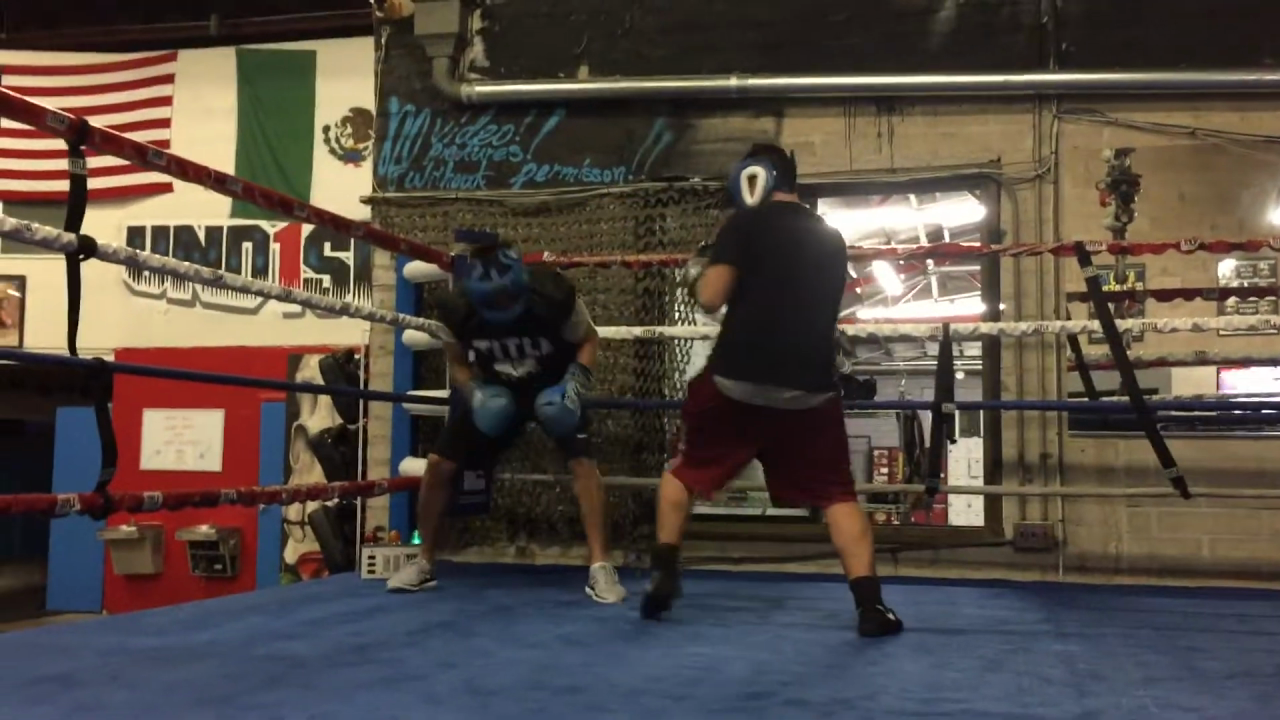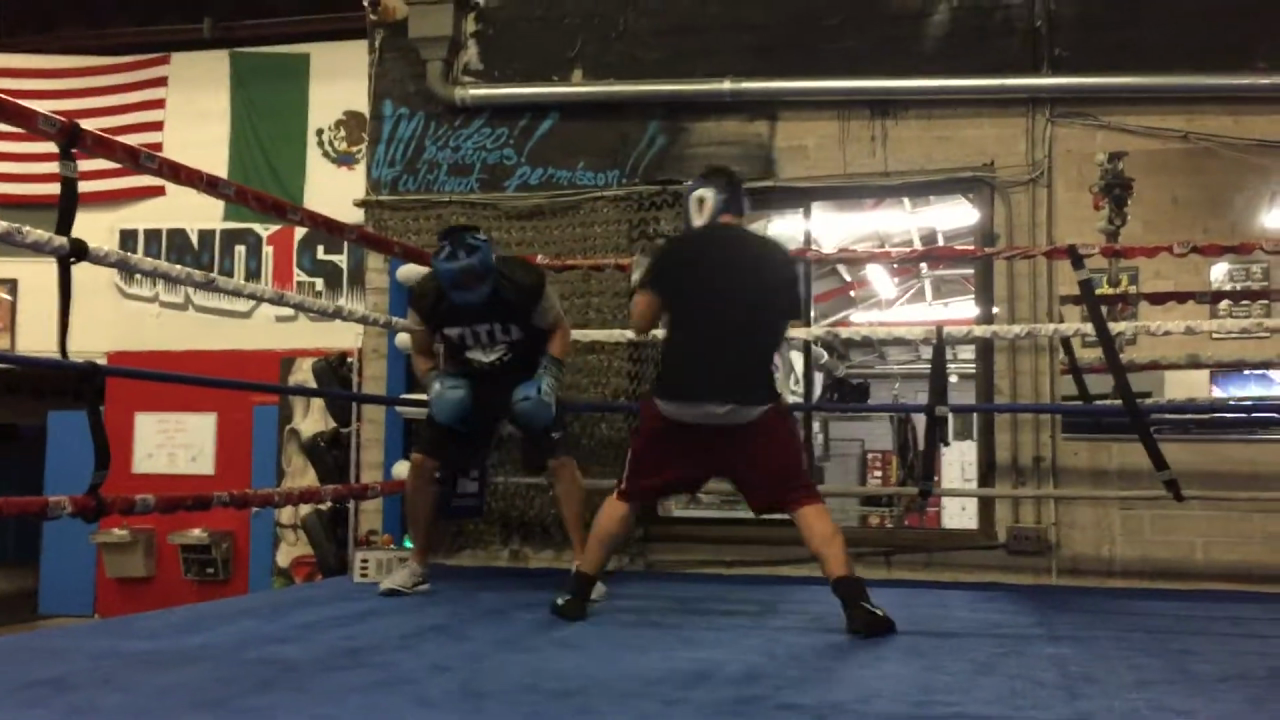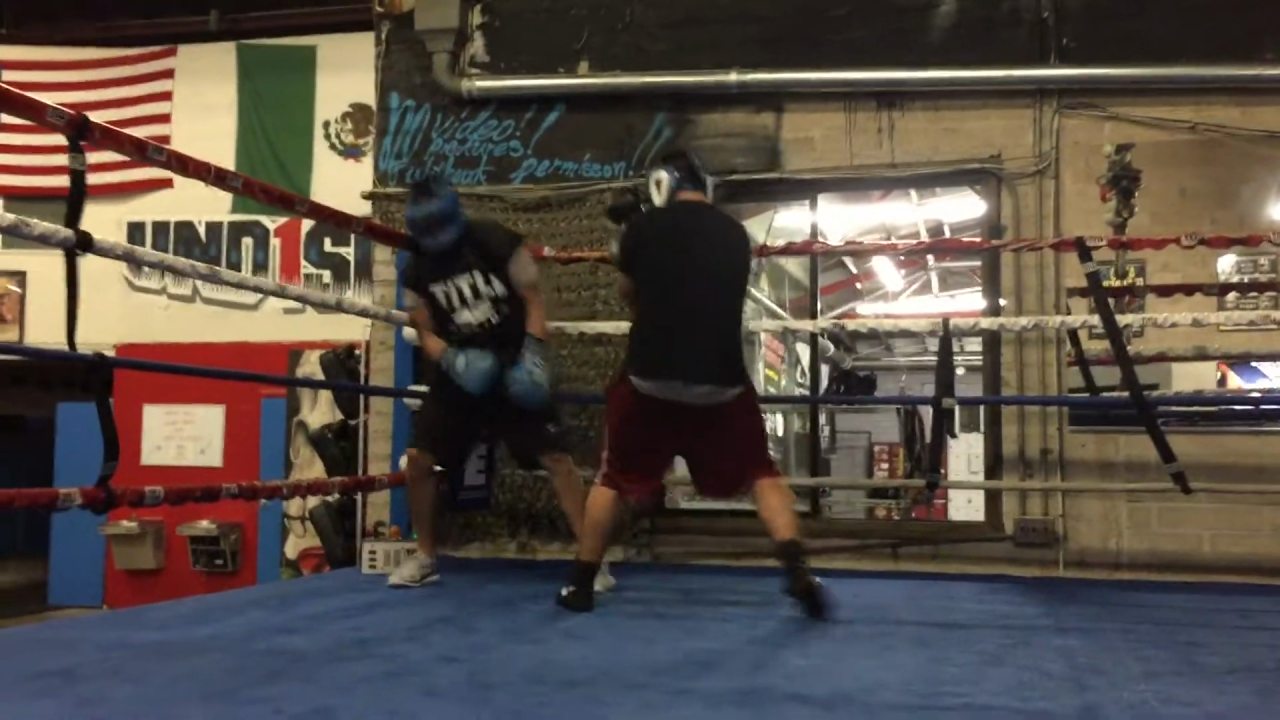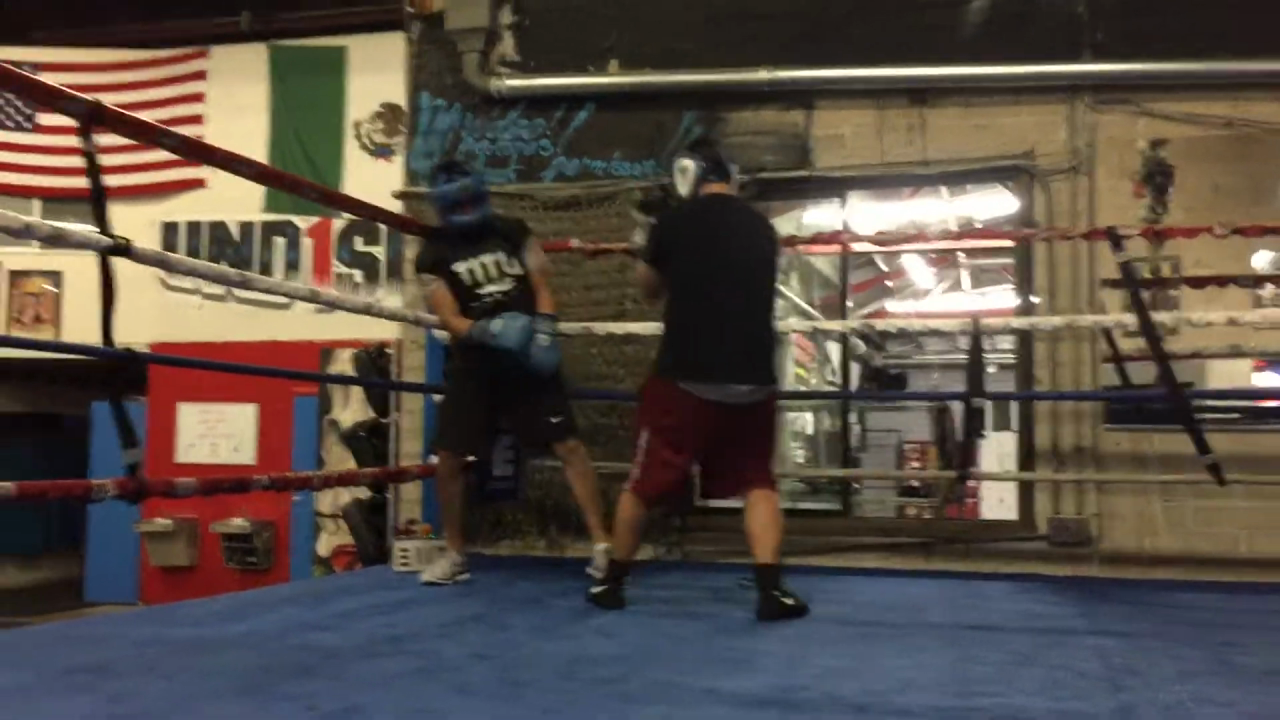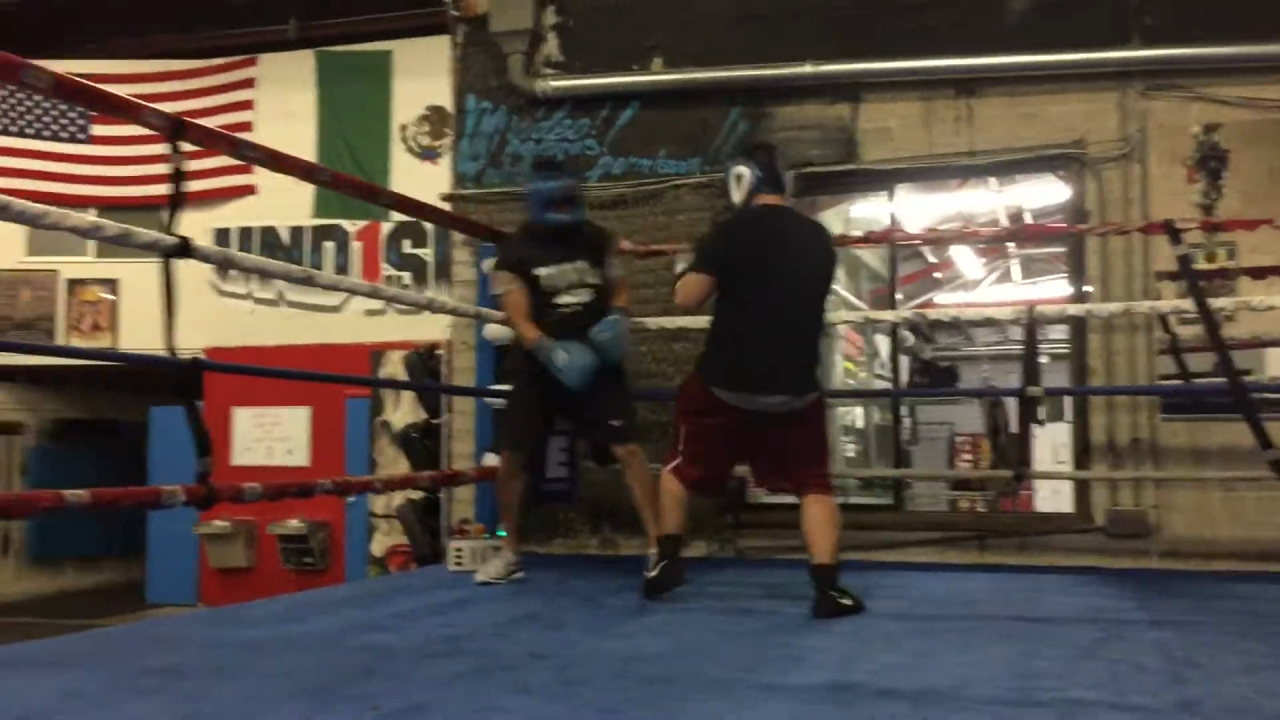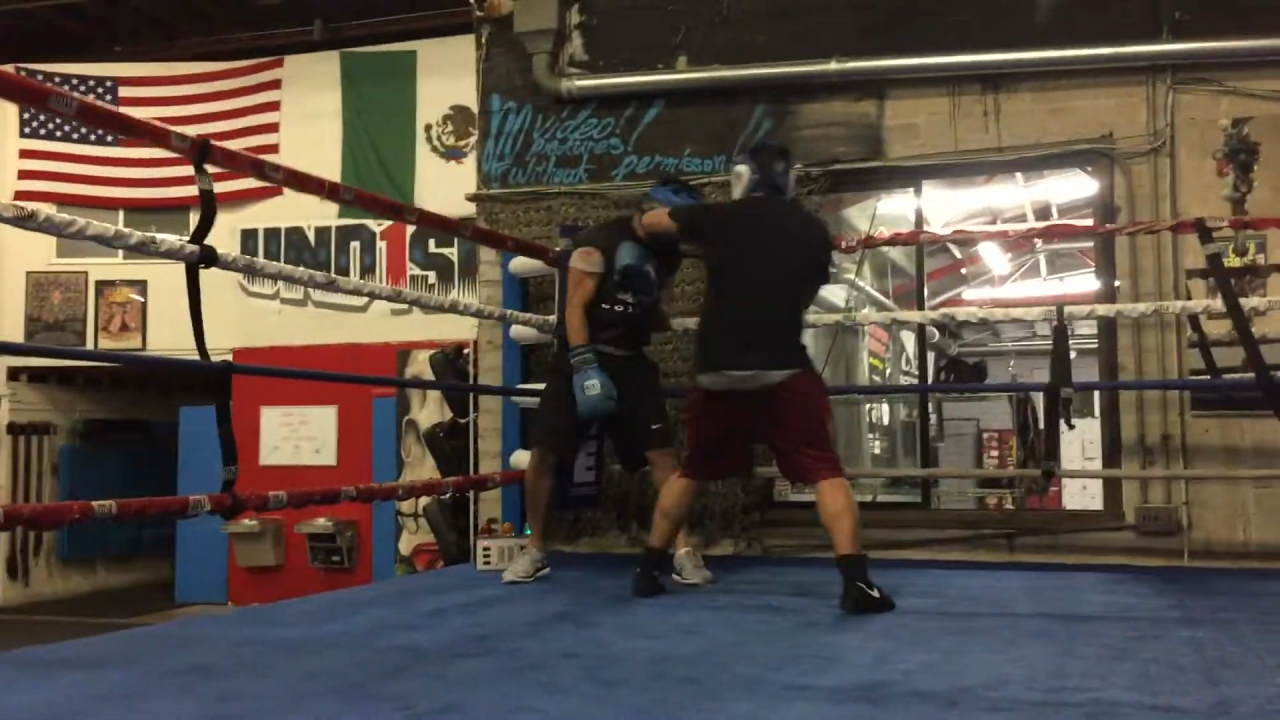
dt=0.2s
person 1, frame 1
left shoulder: (745, 224)
right shoulder: (831, 238)
left elbow: (711, 298)
left wrist: (699, 272)
left hip: (736, 380)
right hip: (810, 388)
left knee: (684, 472)
right knee: (836, 494)
left ankle: (664, 576)
right ankle: (870, 604)
person 1, frame 2
left shoulder: (681, 248)
right shoulder: (779, 258)
left elbow: (640, 322)
right elbow: (784, 323)
left wrist: (643, 281)
left hip: (676, 401)
right hip: (751, 404)
left knee: (628, 495)
right knee: (802, 498)
left ankle: (577, 593)
right ankle: (857, 603)
person 1, frame 3
left shoulder: (645, 227)
right shoulder: (736, 235)
left hip: (650, 379)
right hip: (721, 383)
left knee: (612, 481)
right knee: (761, 474)
left ankle: (581, 584)
right ankle: (796, 570)
person 1, frame 4
left shoulder: (676, 221)
right shoulder: (761, 228)
left elbow: (650, 289)
left wrist: (649, 244)
left hip: (685, 379)
right hip: (752, 381)
left knee: (644, 483)
right knee: (757, 484)
left ankle: (612, 582)
right ankle: (770, 588)
person 1, frame 5
left shoulder: (732, 231)
right shoulder: (819, 239)
left elbow: (687, 298)
left wrist: (689, 268)
left hip: (724, 382)
right hip: (794, 388)
left knee: (681, 467)
right knee: (814, 486)
left ankle: (667, 561)
right ankle: (828, 587)
person 1, frame 6
left shoulder: (722, 218)
right shoulder: (812, 229)
left elbow: (649, 224)
right elbow: (806, 296)
left hip: (717, 370)
right hip: (782, 370)
left knee: (689, 470)
right knee: (825, 472)
left ankle: (649, 568)
right ankle: (856, 580)
person 2, frame 1
left shoulder: (553, 295)
right shoulder: (457, 307)
left elbow: (588, 341)
right elbow: (458, 363)
left wrist: (572, 387)
right wrist: (476, 394)
left hip: (553, 384)
right hip: (494, 390)
left knee: (582, 462)
right knee: (439, 464)
left ankle: (600, 565)
right ankle: (425, 563)
person 2, frame 2
left shoulder: (524, 281)
right shoulder: (427, 297)
left elbow: (559, 329)
right elbow: (421, 353)
left wrist: (548, 377)
right wrist: (436, 384)
left hip: (525, 379)
right hip: (468, 386)
left knee: (560, 461)
right knee: (422, 463)
right ankle: (417, 566)
person 2, frame 3
left shoulder: (499, 242)
right shoulder: (417, 271)
left elbow: (534, 299)
right elbow: (427, 334)
left wrist: (533, 356)
right wrist: (453, 361)
left hip: (514, 365)
right hip: (465, 370)
left knee: (555, 457)
right knee: (419, 458)
right ankle: (425, 557)
person 2, frame 4
left shoulder: (513, 232)
right shoulder: (433, 255)
left elbow: (542, 287)
right elbow: (450, 320)
left wrist: (544, 330)
right wrist: (488, 330)
left hip: (528, 356)
right hip: (474, 360)
left knee: (567, 445)
right knee: (449, 458)
left ankle: (601, 547)
right ankle: (454, 554)
person 2, frame 5
left shoulder: (595, 238)
right shoulder: (514, 254)
left elbow: (617, 289)
right elbow: (520, 321)
left wrist: (616, 321)
right wrist: (554, 351)
left hip: (594, 358)
right hip: (541, 362)
left knee: (628, 450)
right knee: (511, 458)
left ankle: (658, 548)
right ankle: (509, 553)
person 2, frame 6
left shoulder: (663, 253)
right shoulder: (601, 241)
right elbow: (575, 306)
left wrist: (645, 285)
right wrist: (583, 366)
left hip: (630, 361)
right hip: (582, 359)
left knee: (662, 453)
right knee: (545, 453)
left ankle: (685, 553)
right ankle: (535, 551)
